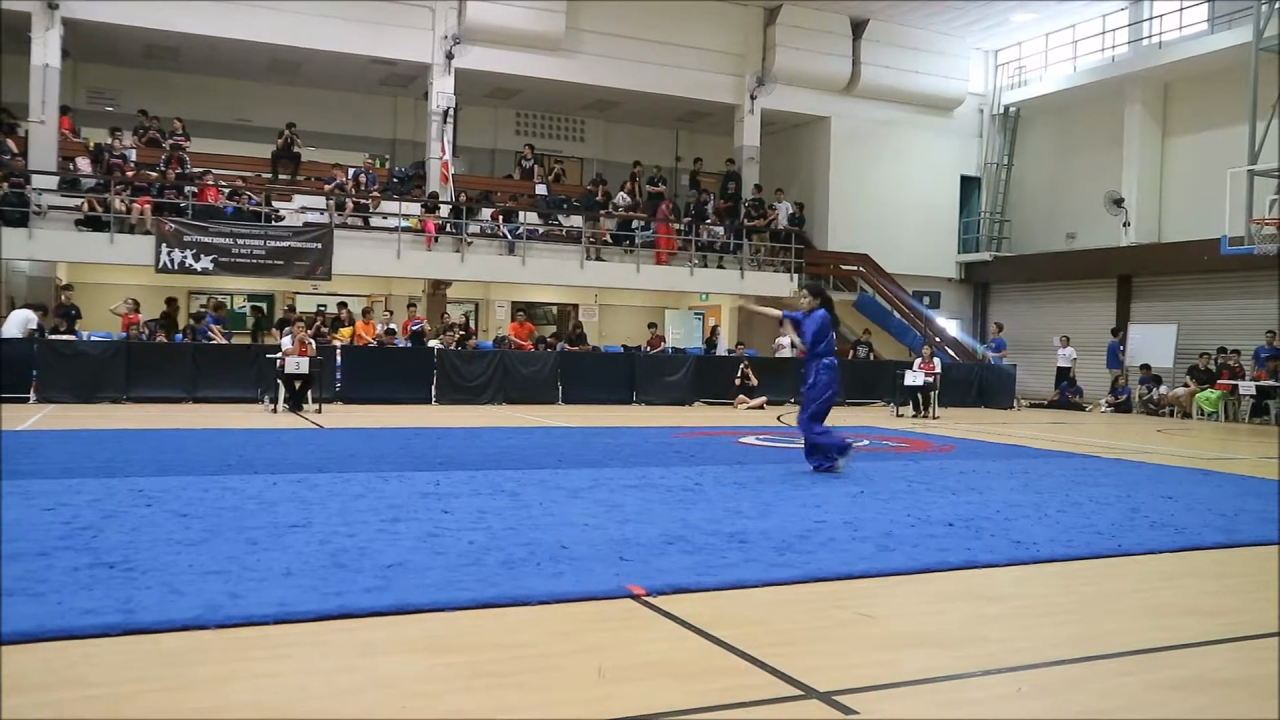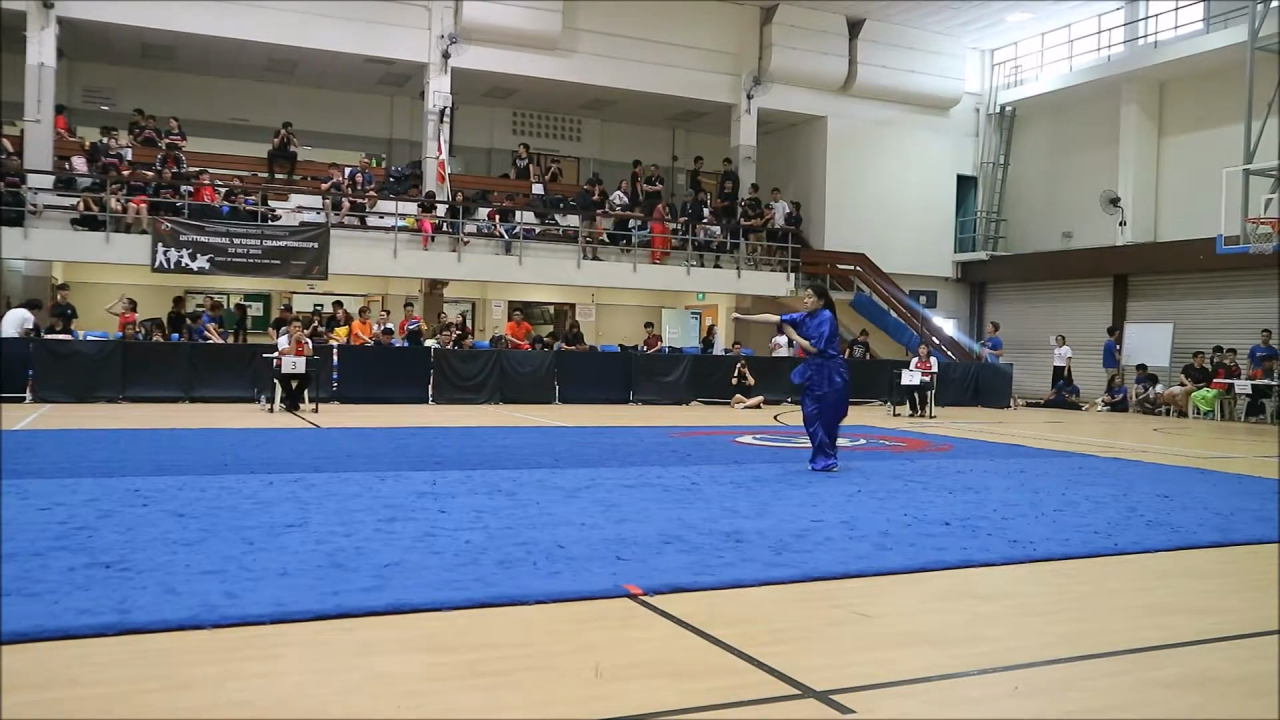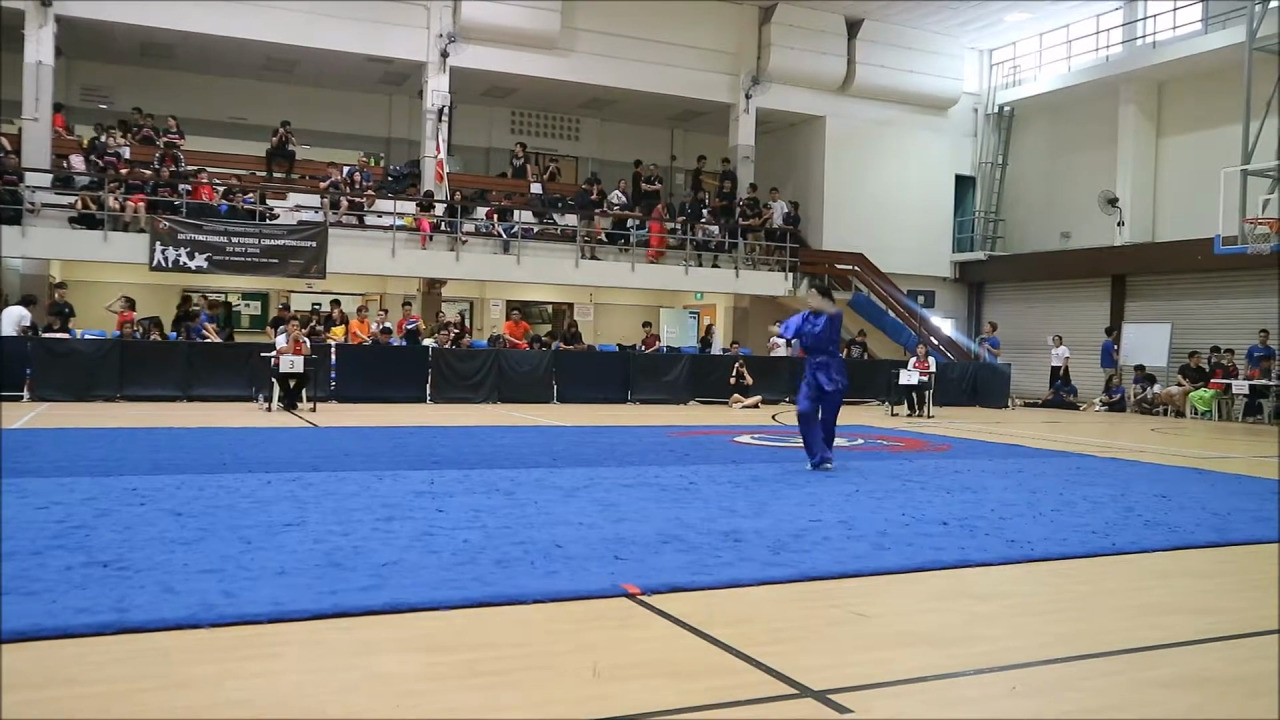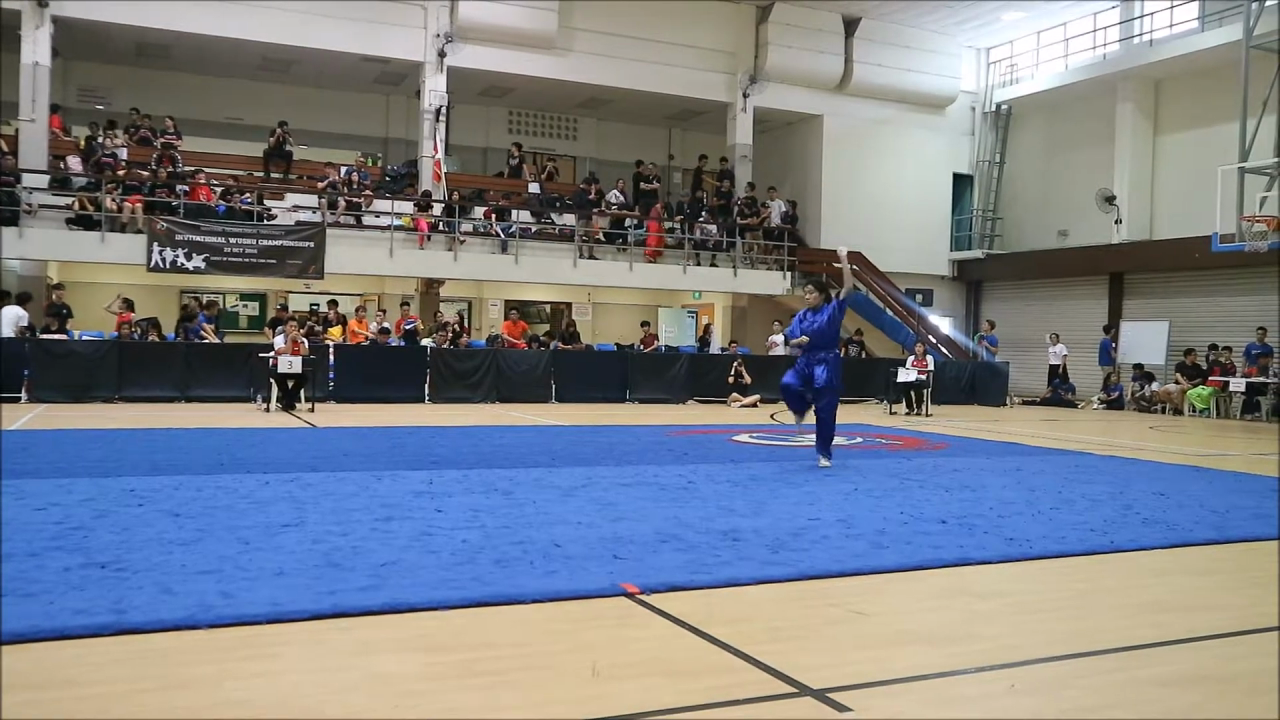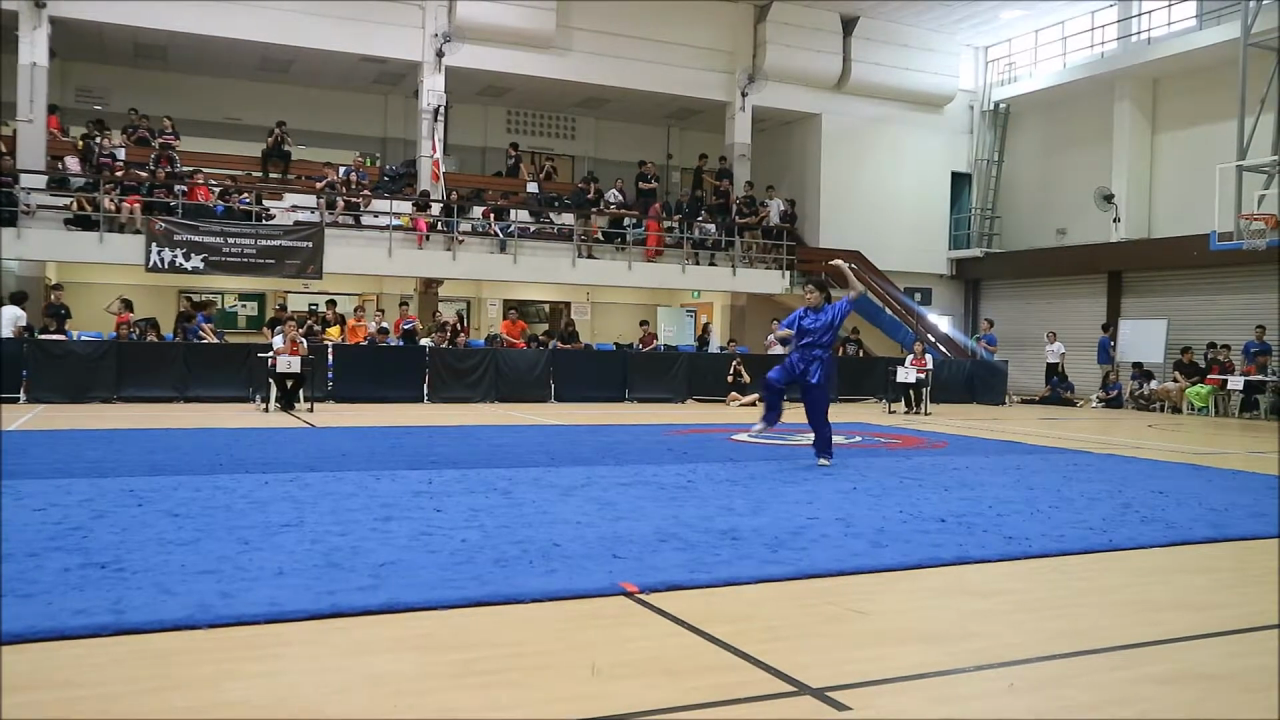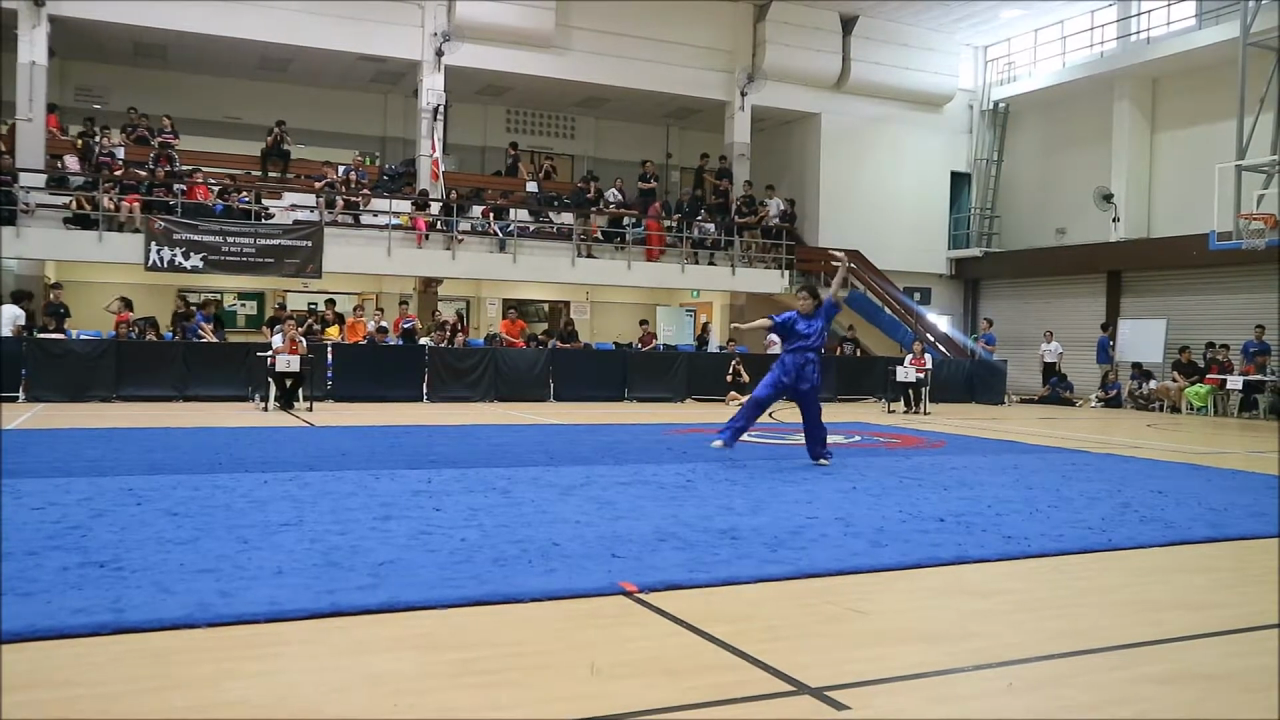
dt=0.2s
person 1, frame 1
left shoulder: (820, 316)
right shoulder: (805, 316)
left elbow: (804, 346)
right elbow: (778, 314)
left wrist: (791, 333)
right wrist: (751, 307)
left hip: (822, 372)
right hip: (816, 372)
left knee: (807, 420)
right knee: (810, 420)
left ankle: (839, 448)
right ankle: (826, 460)
person 1, frame 2
left shoulder: (827, 318)
right shoulder: (802, 318)
left elbow: (814, 347)
right elbow: (774, 318)
left wrist: (793, 335)
right wrist: (745, 317)
left hip: (831, 373)
right hip: (813, 373)
left knee: (830, 417)
right knee: (813, 418)
left ankle: (825, 459)
right ankle: (824, 459)
person 1, frame 3
left shoulder: (831, 317)
right shoulder: (803, 317)
left elbow: (833, 310)
right elbow: (785, 331)
left wrist: (818, 303)
right wrist: (778, 332)
left hip: (831, 370)
right hip: (812, 369)
left knee: (828, 417)
right knee: (805, 412)
left ankle: (824, 457)
right ankle: (818, 457)
person 1, frame 4
left shoulder: (832, 311)
right shoulder: (802, 317)
left elbow: (848, 286)
right elbow: (791, 341)
left wrist: (843, 260)
right wrist: (799, 341)
left hip: (827, 365)
right hip: (806, 362)
left knee: (825, 413)
right knee: (788, 384)
left ankle: (824, 454)
right ankle: (801, 408)
person 1, frame 5
left shoulder: (834, 310)
right shoulder: (800, 314)
left elbow: (856, 290)
right elbow: (781, 332)
left wrist: (843, 267)
right wrist: (781, 333)
left hip: (818, 364)
right hip: (796, 359)
left knee: (817, 413)
right knee: (771, 381)
left ankle: (823, 453)
right ankle: (771, 417)
person 1, frame 6
left shoulder: (823, 315)
right shoulder: (791, 318)
left elbow: (834, 289)
right elbow: (769, 322)
left wrist: (844, 265)
right wrist: (744, 326)
left hip: (808, 371)
right hip: (785, 367)
left knee: (812, 416)
right knee: (757, 399)
left ankle: (820, 454)
right ankle: (726, 437)
